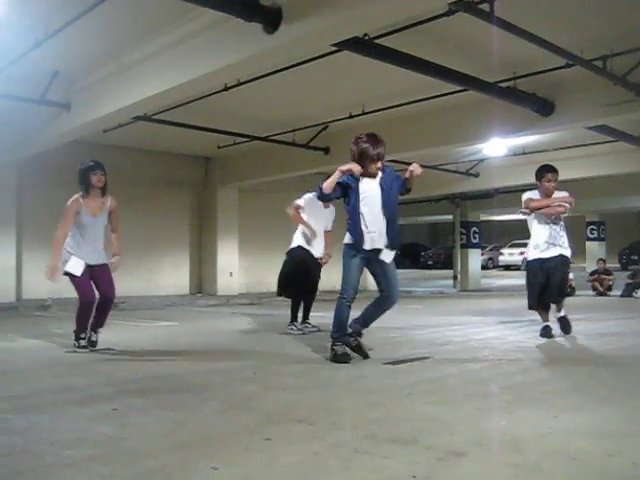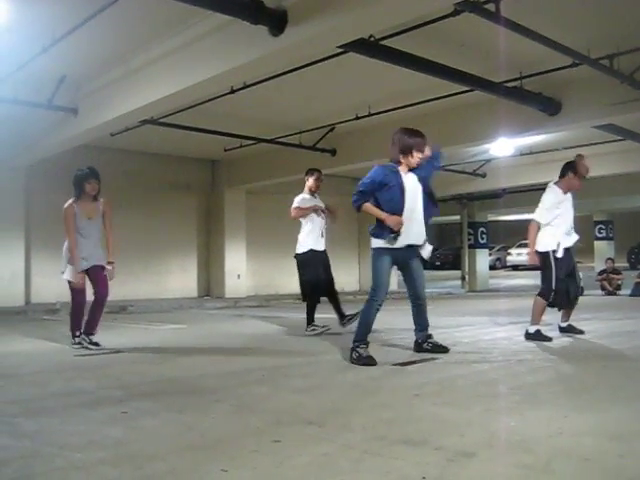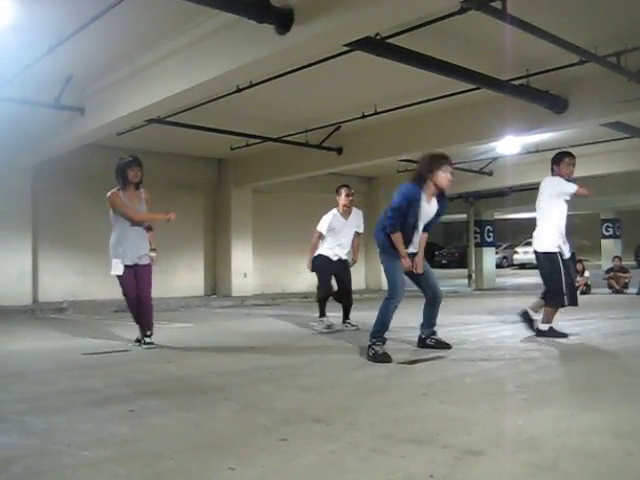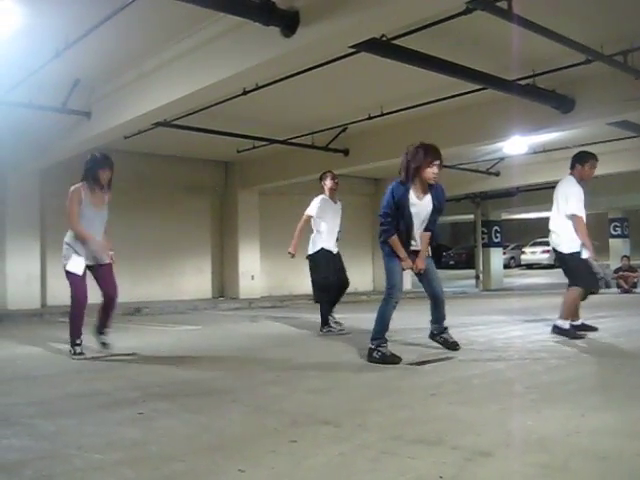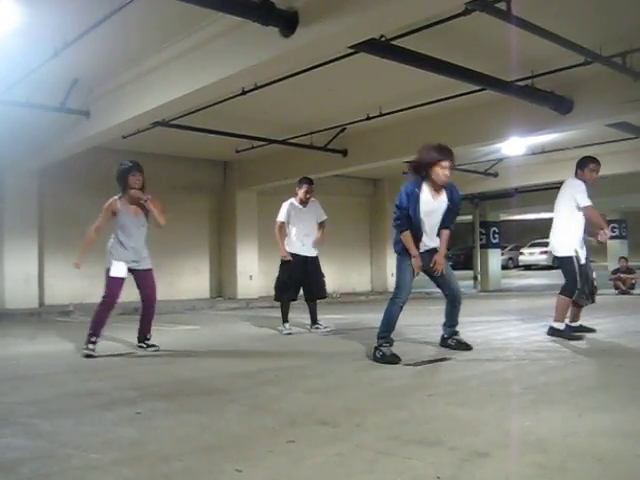
dt=1s
person 1, frame 1
left shoulder: (387, 174)
right shoulder: (351, 180)
left elbow: (403, 188)
right elbow: (324, 193)
left wrist: (411, 174)
right wrist: (342, 171)
left hip: (381, 248)
right hip: (355, 247)
left knee: (390, 296)
right knee: (348, 295)
left ankle: (353, 331)
right ankle: (336, 343)
person 1, frame 2
left shoulder: (418, 174)
right shoulder: (383, 172)
left elbow: (435, 157)
right elbow: (358, 199)
left wrist: (413, 136)
right wrist: (385, 217)
left hip: (411, 247)
right hip: (384, 246)
left knee: (419, 296)
right knee: (378, 296)
left ankle: (423, 338)
right ankle: (359, 346)
person 1, frame 3
left shoulder: (439, 200)
right shoulder: (409, 191)
right elbow: (393, 223)
left wrist: (420, 256)
right wrist: (403, 255)
left hip: (411, 252)
right hip: (391, 249)
left knee: (434, 293)
right knee: (395, 293)
left ankle: (426, 335)
right ankle: (375, 343)
person 1, frame 4
left shoulder: (437, 193)
right shoulder: (397, 190)
left elbow: (429, 227)
right elbow: (387, 227)
left wrist: (422, 255)
right wrist: (403, 257)
left hip: (419, 249)
right hip: (394, 249)
left knee: (437, 292)
right knee: (394, 292)
left ankle: (438, 331)
right ankle: (377, 346)
person 1, frame 5
left shoulder: (452, 194)
right shoulder: (410, 189)
left elbow: (447, 225)
right elbow: (400, 223)
left wrist: (442, 253)
right wrist: (413, 255)
left hip: (434, 251)
right hip: (409, 251)
left knee: (454, 293)
right knee: (401, 294)
left ankle: (449, 336)
right ankle: (383, 345)
person 2, frame 1
left shoulder: (111, 203)
right shoulder: (76, 203)
left elbow: (115, 230)
right elbow: (61, 232)
left wrist: (116, 254)
right wrist: (54, 261)
left hip: (98, 258)
right hip: (75, 257)
left knee: (109, 295)
right knee: (88, 298)
left ankle: (94, 331)
right ankle: (80, 336)
person 2, frame 2
left shoulder: (103, 206)
right shoulder: (70, 207)
left elbow: (108, 235)
right elbow: (71, 239)
left wrist: (109, 262)
right wrist: (75, 269)
left hip: (96, 259)
right hip: (76, 259)
left knee: (102, 295)
right knee: (78, 299)
left ankle: (89, 334)
right ankle: (77, 336)
person 2, frame 3
left shoulder: (144, 195)
right shoulder: (114, 196)
right elbow: (135, 217)
left wrist: (152, 248)
right wrist: (165, 216)
left hip: (141, 253)
right hip: (121, 253)
left knee: (145, 295)
right knee: (130, 295)
left ankle: (146, 334)
right ankle: (142, 330)
person 2, frame 4
left shoulder: (106, 195)
right shoulder: (76, 192)
right elbow: (74, 225)
left wrist: (108, 249)
right wrist: (93, 242)
left hip: (97, 252)
right hip: (76, 251)
left knee: (111, 294)
right knee: (80, 299)
left ankle: (101, 331)
right ankle: (76, 343)
person 2, frame 5
left shoulder: (149, 200)
right shoulder: (115, 204)
left elbow: (162, 222)
right elbow: (95, 230)
left wrist: (145, 202)
right wrist: (81, 255)
left hip: (141, 258)
right hip: (118, 257)
left knee: (150, 299)
right knee: (109, 299)
left ankle: (143, 339)
right ankle: (91, 341)
person 3, frame 1
left shoulder: (562, 196)
right shoulder: (530, 195)
left elbow: (561, 210)
right elbow: (529, 204)
left wrist: (534, 210)
right wrist: (561, 199)
left hip: (559, 252)
right hip: (536, 254)
left knee: (557, 286)
right knee: (536, 292)
left ankle: (561, 314)
right ankle: (546, 324)
person 3, frame 2
left shoulder: (562, 188)
right shoulder: (552, 197)
left elbow: (579, 162)
right elbow: (534, 224)
left wrist: (580, 164)
right wrist: (532, 252)
left hip: (564, 248)
right hip: (550, 249)
left knee: (572, 287)
right knee: (550, 288)
left ankle: (565, 323)
right ankle: (533, 329)
person 3, frame 3
left shoulder: (554, 187)
right shoulder: (553, 182)
right elbow: (582, 192)
right wrist: (584, 190)
left hip: (550, 244)
right hip: (551, 245)
left knee: (555, 287)
right knee: (561, 287)
left ankle: (529, 314)
right ankle: (544, 326)
person 3, frame 4
left shoulder: (565, 184)
right shoulder: (573, 187)
right elbow: (577, 219)
left wrist: (583, 245)
right wrist: (589, 246)
left hip: (561, 242)
right hip: (570, 243)
left knee: (577, 281)
right knee: (585, 280)
left ankle: (575, 321)
right ankle: (562, 323)
person 3, frame 5
left shoulder: (578, 188)
right shoulder: (575, 184)
right elbow: (590, 211)
right wrist: (604, 228)
left hip: (576, 245)
right hip: (566, 245)
left knee: (583, 283)
right knee: (575, 284)
left ankle: (574, 323)
right ankle: (557, 325)
person 4, frame 1
left shoulder: (331, 209)
right shoulder: (311, 199)
right elbow: (292, 210)
left wrist: (327, 252)
right wrist: (307, 226)
left hip: (316, 253)
right hip: (301, 248)
left knee: (311, 287)
right knee: (298, 285)
left ankle: (305, 321)
right ankle: (293, 323)
person 4, frame 2
left shoulder: (317, 199)
right shoulder: (301, 199)
left elbow: (326, 210)
right elbow: (294, 213)
left wrist: (328, 210)
right wrist: (315, 208)
left hip: (319, 249)
right hip: (308, 250)
left knee: (327, 284)
right knee: (314, 286)
left ankle: (343, 317)
right ankle: (310, 325)
person 4, frame 3
left shoulder: (358, 214)
right shoulder: (330, 217)
left elbow: (357, 235)
right elbow: (317, 238)
left wrist: (354, 255)
right wrist: (311, 259)
left hip: (342, 258)
right hip: (323, 256)
left knee: (346, 290)
right knee: (325, 286)
left ankle: (346, 320)
right ankle: (322, 317)
person 4, frame 4
left shoulder: (338, 204)
right shoulder: (320, 201)
right elbow: (303, 221)
right wrist: (294, 244)
left hip: (333, 250)
right hip: (321, 249)
left knee: (342, 283)
right knee: (327, 286)
left ankle: (328, 314)
right ankle: (325, 325)
person 4, frame 5
left shoulder: (315, 205)
right shoulder: (288, 206)
left elbow: (322, 223)
right elbow: (279, 228)
left wrist: (322, 233)
right wrist: (282, 249)
left hip: (312, 254)
right hip: (293, 253)
left knee: (314, 288)
right knee: (287, 288)
left ankle: (314, 323)
right ankle: (285, 323)
